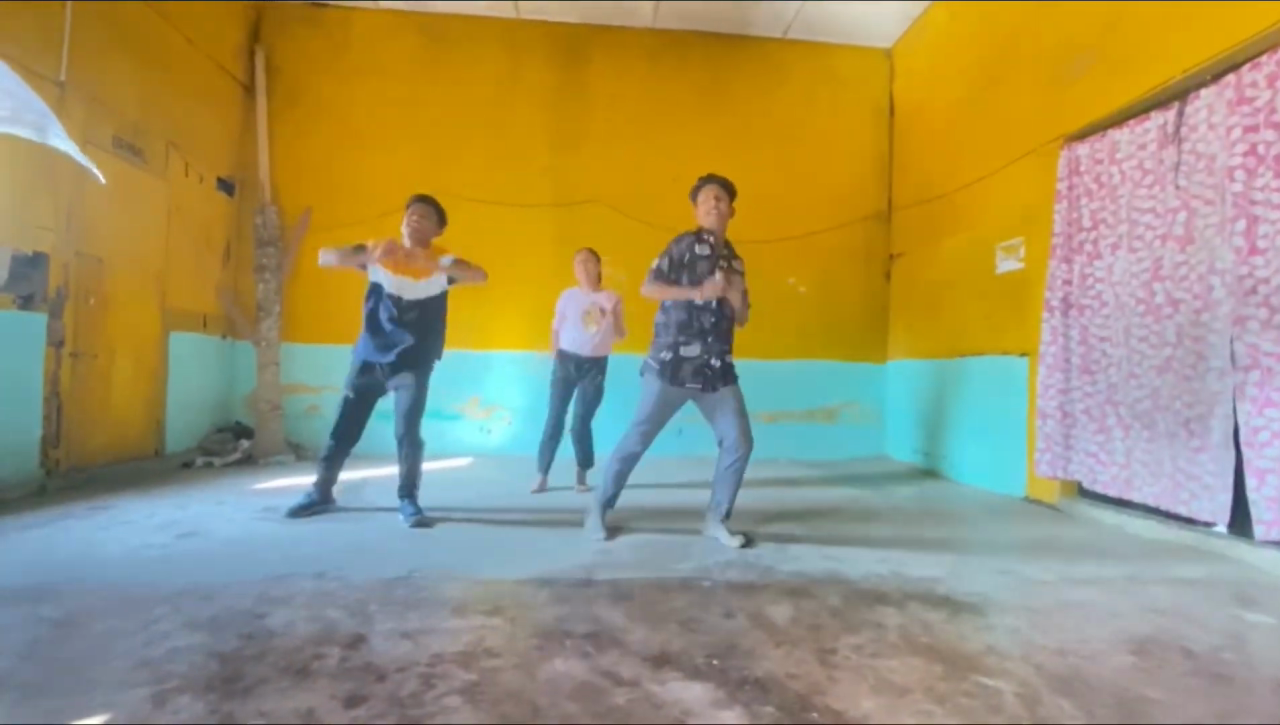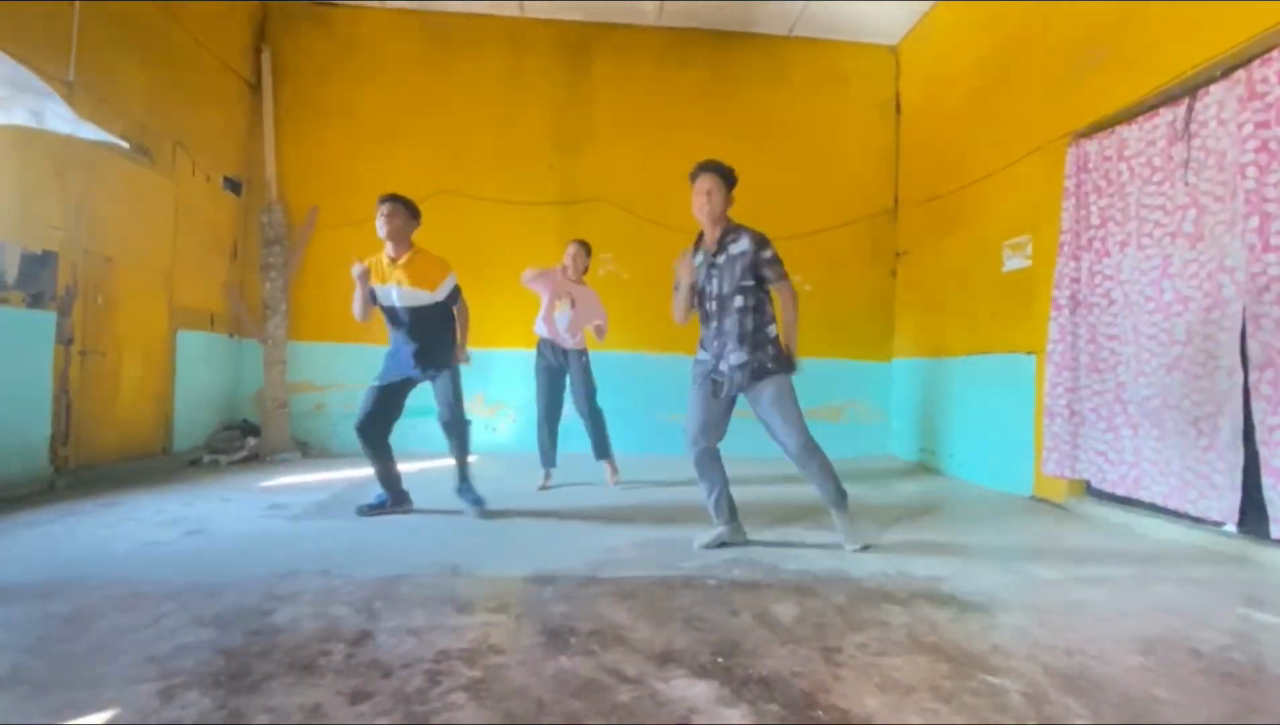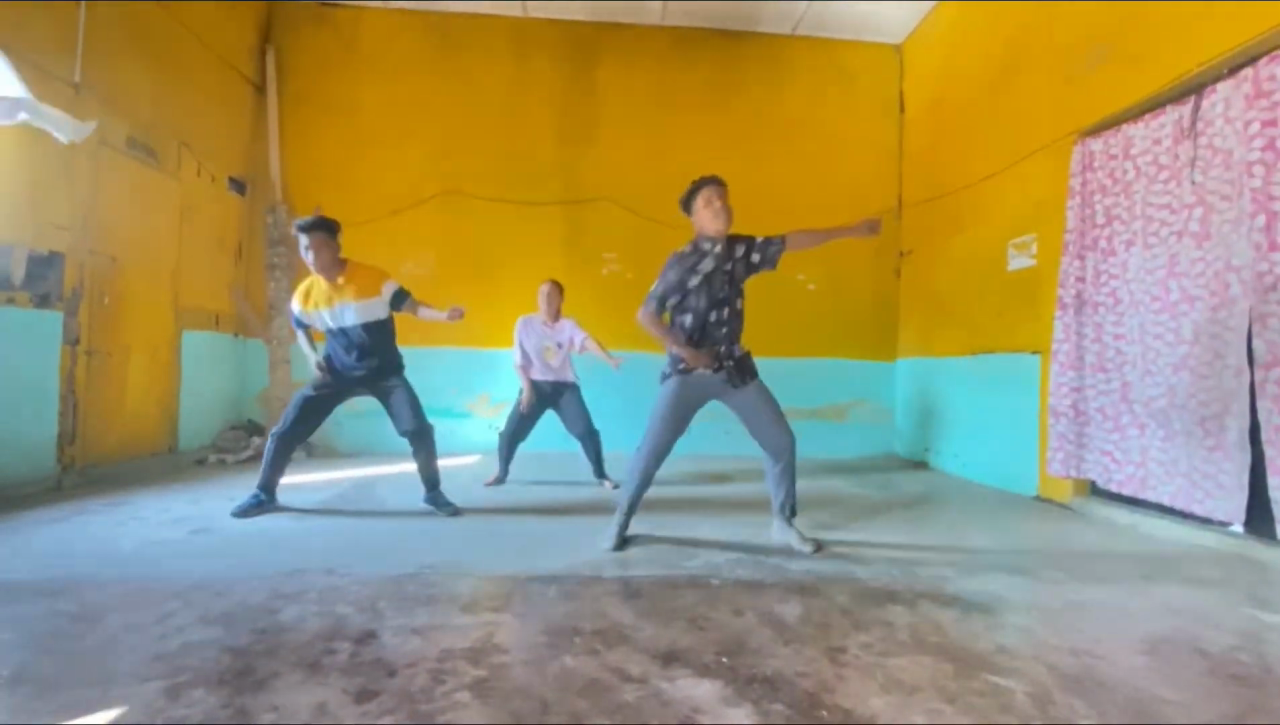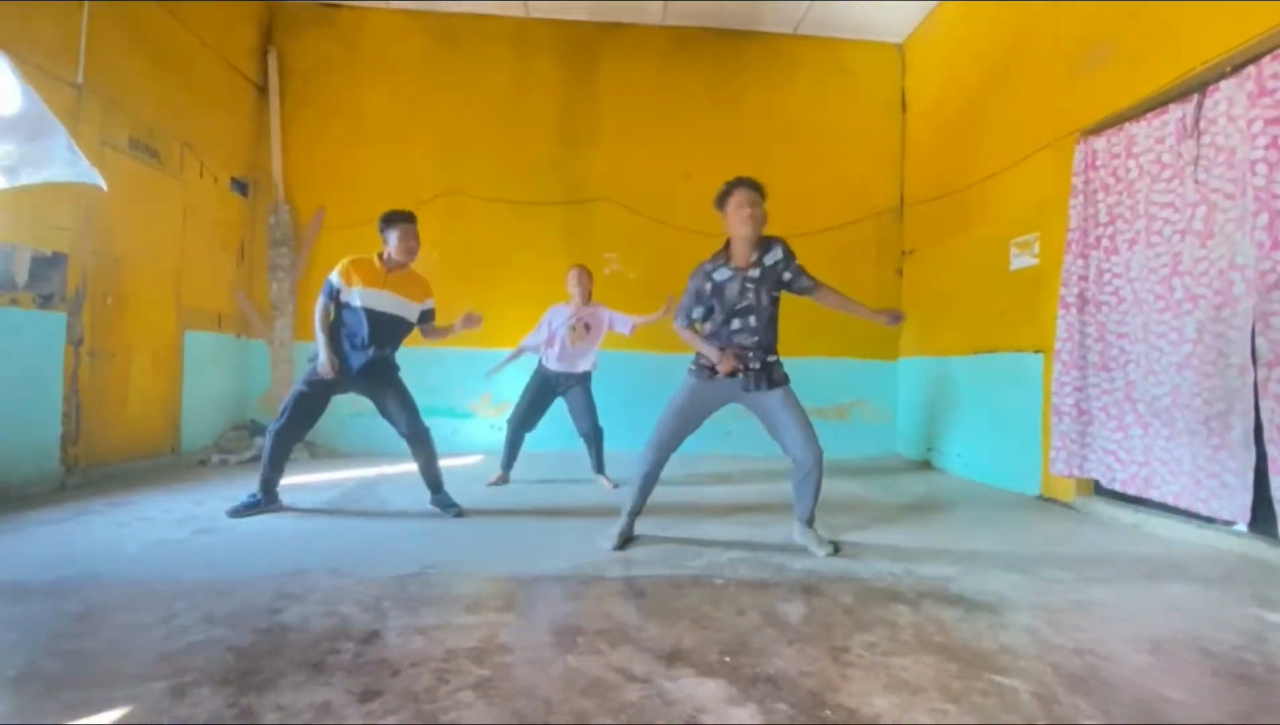
dt=0.7s
person 1, frame 1
left shoulder: (733, 262)
right shoulder: (685, 247)
left elbow: (741, 320)
right elbow: (648, 289)
left wrist: (736, 299)
right wrist: (697, 291)
left hip: (716, 368)
right hip: (673, 363)
left knee: (739, 443)
right knee: (636, 439)
left ankle: (716, 520)
right ankle: (599, 510)
person 1, frame 2
left shoulder: (747, 244)
right shoulder: (696, 255)
left elbow: (783, 287)
right elbow: (681, 317)
left wrist: (788, 335)
right wrist: (683, 285)
left hip: (761, 363)
right hip: (712, 363)
left knee: (795, 442)
right knee: (699, 440)
left ankle: (840, 511)
right ankle: (726, 522)
person 1, frame 3
left shoulder: (739, 249)
right shoulder: (684, 262)
left elbow: (791, 242)
right elbow: (645, 314)
left wrist: (851, 230)
right wrist: (682, 351)
left hip: (734, 368)
right hip: (688, 371)
left knee: (782, 441)
right knee: (654, 446)
left ankle: (783, 523)
right ankle: (622, 518)
person 1, frame 4
left shoulder: (777, 253)
right shoulder: (710, 274)
left elbow: (814, 289)
right elbow: (681, 322)
left wrist: (872, 313)
right wrist: (713, 355)
left hip: (764, 374)
right hip: (713, 372)
left knee: (809, 453)
right knee: (659, 442)
left ankle: (804, 526)
right ankle: (627, 518)
person 2, frame 1
left shoulder: (440, 261)
right shoulder: (379, 252)
left elbow: (479, 275)
right elbow: (325, 259)
left wrist: (430, 262)
right wrist: (366, 256)
left hip: (413, 361)
right hip: (370, 355)
left knee: (407, 431)
right knee: (345, 426)
left ankle: (408, 500)
right ankle: (321, 492)
person 2, frame 2
left shoulder: (435, 266)
right shoulder: (374, 268)
left elbow: (460, 306)
right elbow: (361, 316)
left wrist: (461, 345)
right wrist: (362, 286)
left hip: (441, 358)
right hip: (401, 359)
left knee: (453, 418)
right knee: (367, 425)
left ankle: (464, 481)
right ankle: (394, 493)
person 2, frame 3
left shoulder: (375, 280)
right shoulder: (304, 294)
left elbow: (412, 308)
right elbow: (301, 330)
left wrist: (443, 315)
right wrist: (312, 354)
left hip: (383, 371)
right hip: (338, 371)
left knee: (418, 428)
right knee: (285, 431)
left ankle: (433, 491)
right ankle: (265, 493)
person 2, frame 4
left shoulder: (420, 288)
right shoulder: (351, 268)
left elbow: (428, 331)
right elbow: (321, 308)
left wrist: (458, 327)
right wrist: (324, 350)
left hip: (378, 370)
right hip: (334, 365)
left knee: (415, 429)
right knee: (282, 429)
left ankle: (438, 493)
right ankle: (266, 494)
person 3, frame 1
left shoulder: (609, 299)
right shoulder: (568, 296)
left elbow: (620, 336)
right elbow: (557, 327)
left wrist: (615, 316)
right wrist: (551, 351)
left hip: (595, 364)
right hip: (567, 360)
left knee: (581, 421)
right knee: (555, 418)
left ankle: (583, 473)
right ankle: (542, 476)
person 3, frame 2
left shoulder: (589, 295)
right shoulder: (550, 279)
left elbow: (600, 331)
right elbow: (526, 278)
left wrist: (598, 328)
right wrist: (549, 272)
left hip: (576, 352)
right hip: (548, 350)
left knee: (588, 407)
right knee: (547, 413)
left ankle: (607, 460)
right ankle: (547, 470)
person 3, frame 3
left shoulder: (567, 325)
right shoulder: (524, 323)
left elbow: (587, 341)
right elbow: (519, 361)
left wrist: (609, 358)
right wrist: (526, 388)
left hip: (565, 387)
right hip: (536, 386)
left knee: (586, 431)
right knee: (509, 433)
left ankle: (601, 475)
right ankle: (501, 473)
person 3, frame 4
left shoulder: (602, 314)
right shoulder: (556, 312)
left elbow: (632, 324)
right elbow: (532, 341)
left wrist: (660, 314)
right wrist: (505, 361)
left hip: (578, 377)
right hip: (547, 374)
left knee: (590, 428)
right knee: (517, 421)
left ankle: (600, 472)
right ankle: (504, 471)
